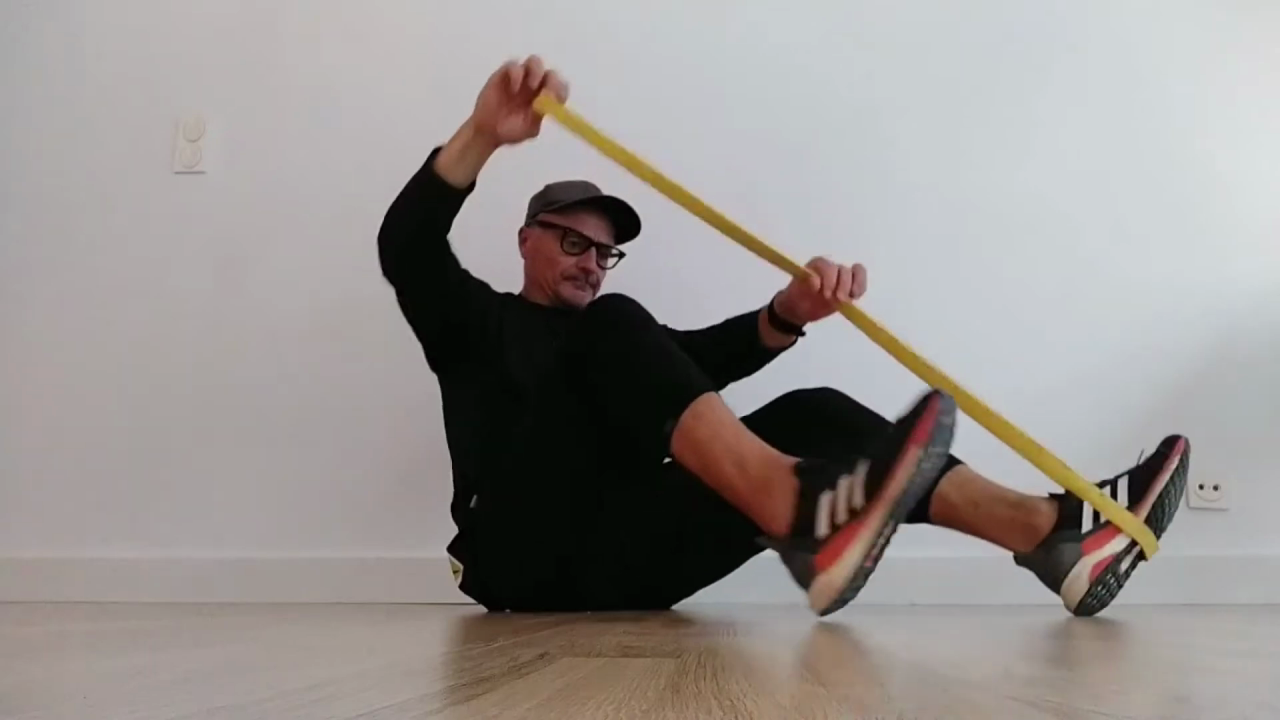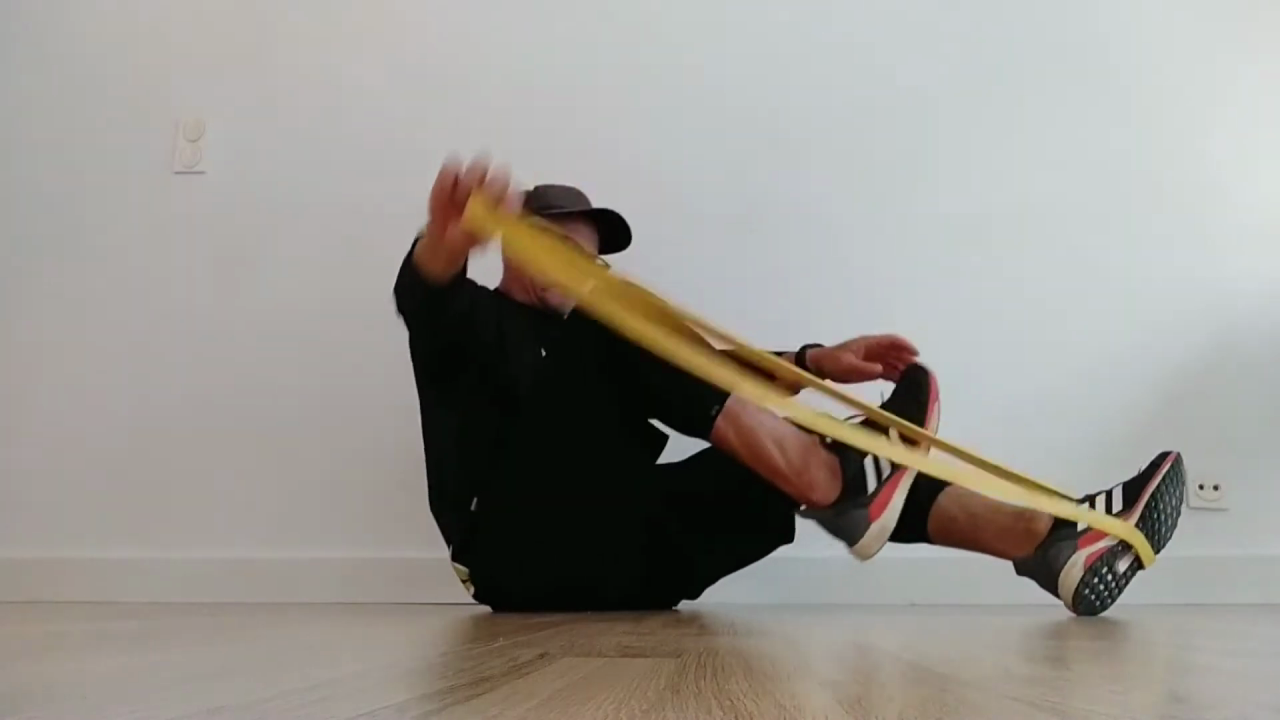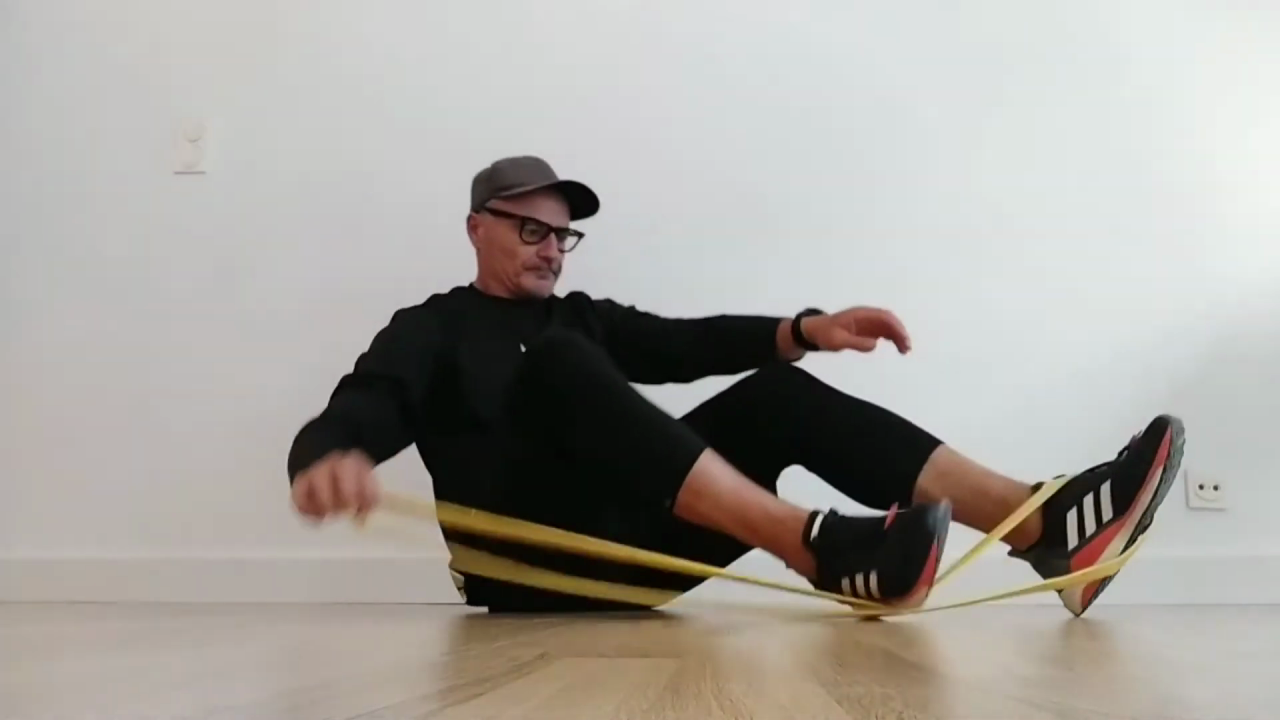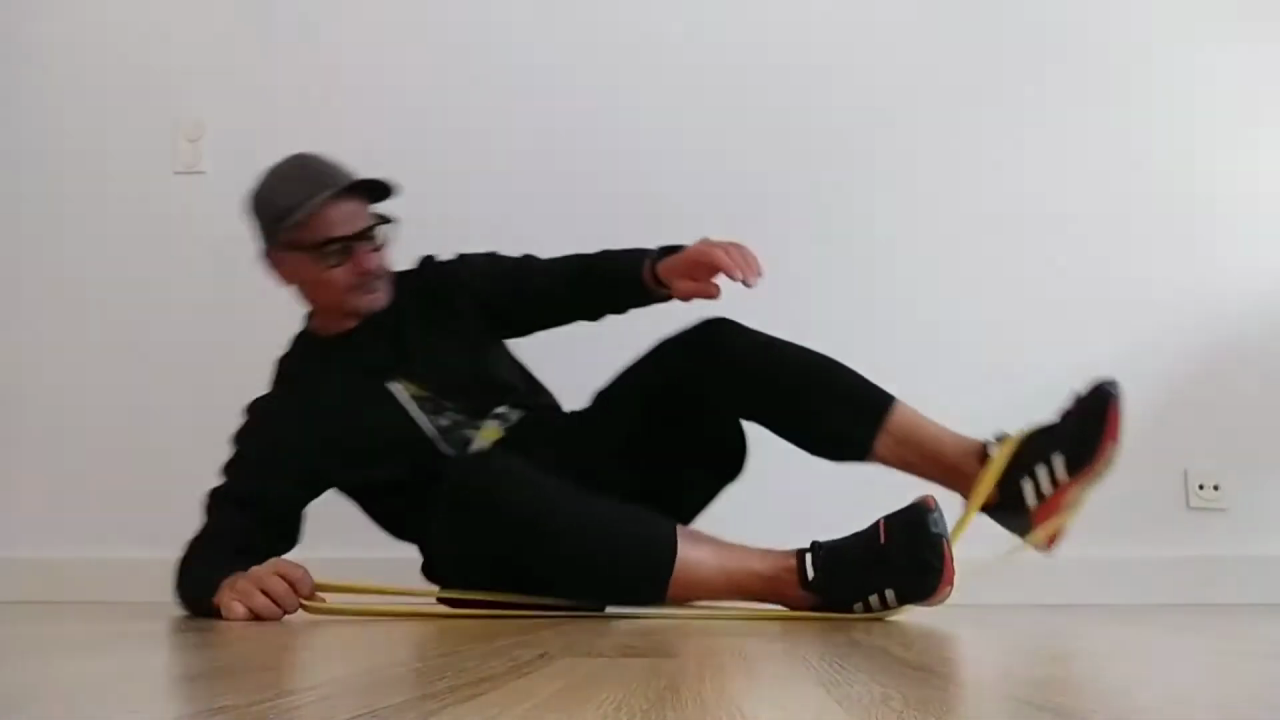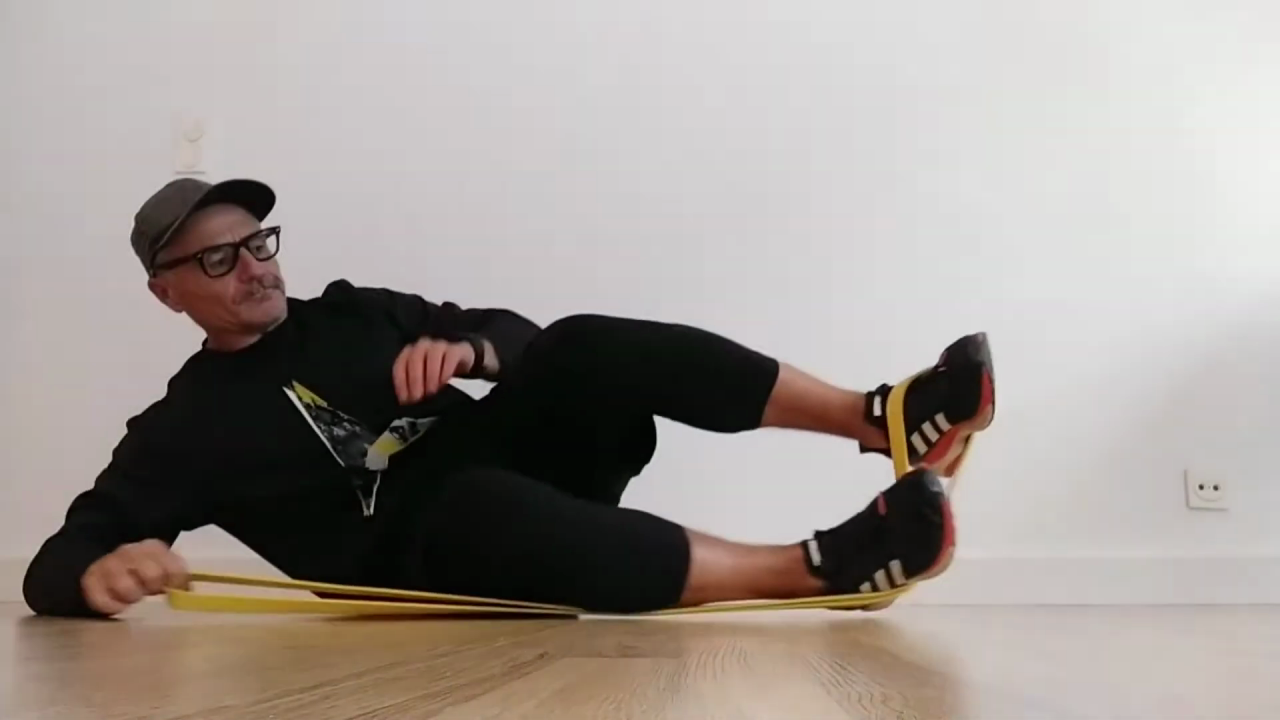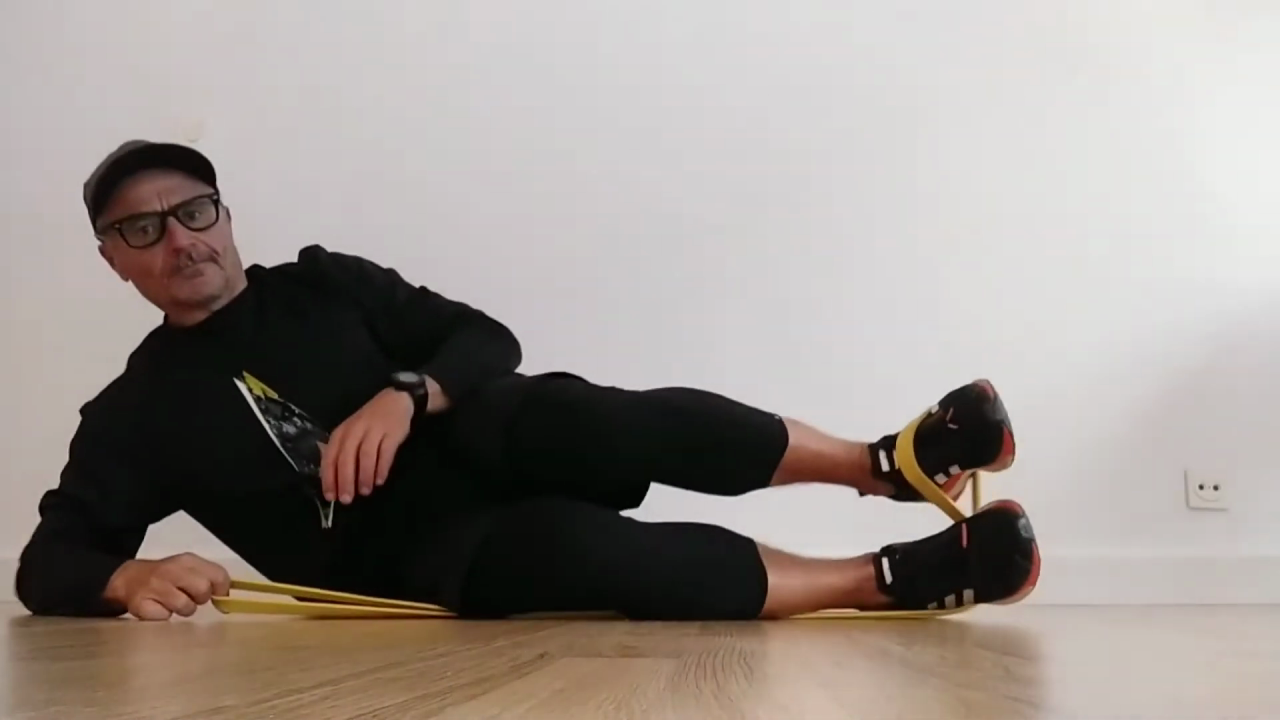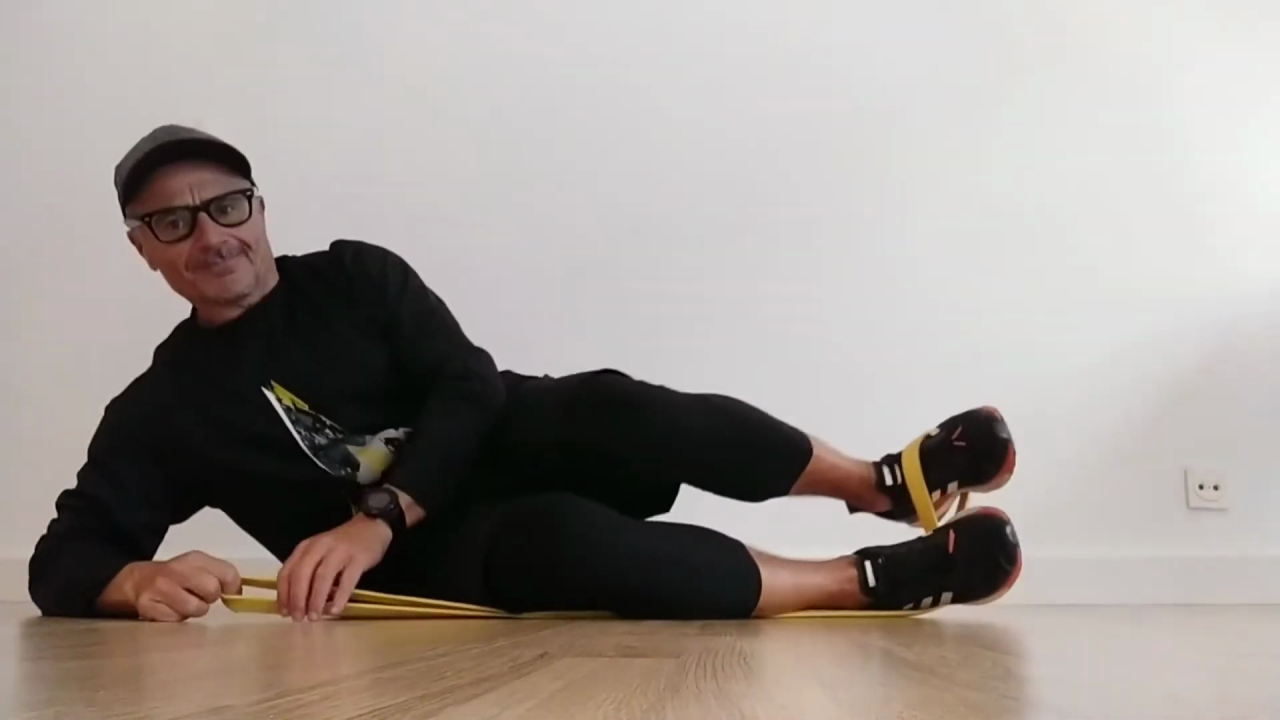
dt=0.7s
person 1, frame 1
left shoulder: (621, 344)
right shoulder: (476, 320)
left elbow: (715, 354)
right elbow: (404, 250)
left wrist: (789, 313)
right wrist: (482, 136)
left hip: (624, 561)
right hip: (527, 555)
left knee: (811, 413)
right knee: (616, 328)
left ankle: (1054, 531)
right ankle: (807, 513)
person 1, frame 2
left shoulder: (588, 339)
right shoulder: (467, 316)
left elbow: (707, 380)
right elbow: (421, 299)
left wrist: (815, 363)
right wrist: (442, 238)
left hip: (622, 562)
right hip: (525, 557)
left knee: (792, 464)
left ankle: (1054, 544)
right ankle: (839, 485)
person 1, frame 3
left shoulder: (582, 317)
right shoulder: (432, 329)
left elbow: (689, 344)
right elbow: (355, 417)
left wrist: (806, 329)
right wrist: (332, 458)
left hip: (618, 543)
right hip: (527, 560)
left knee: (774, 396)
right knee: (561, 364)
left ankle: (1047, 528)
right ankle: (823, 550)
person 1, frame 4
left shoulder: (443, 290)
right shoulder: (294, 410)
left elbow: (571, 284)
right elbow: (210, 552)
left wrist: (664, 271)
right wrist: (236, 582)
left hip: (585, 477)
right hip: (501, 548)
left knee: (711, 351)
right knee: (489, 493)
left ankle: (1000, 477)
right ankle: (810, 579)
person 1, frame 5
left shoulder: (351, 314)
right shoulder: (179, 430)
left elbow: (514, 337)
right elbow: (50, 569)
left wrist: (465, 349)
right wrist: (102, 570)
left hip: (506, 457)
right hip: (427, 563)
left knee: (584, 348)
right knee: (481, 504)
left ankle: (884, 417)
right ankle: (818, 566)
person 1, frame 6
left shoulder: (325, 281)
right shoulder: (132, 415)
left elbow: (486, 343)
right elbow: (47, 564)
left wrist: (401, 395)
right wrist: (129, 579)
left hip: (466, 450)
right hip: (407, 561)
left knee: (570, 418)
right knee: (568, 546)
left ankle: (882, 463)
right ankle: (885, 576)
person 1, frame 7
left shoulder: (358, 276)
right shoulder: (160, 409)
left elbow: (471, 391)
right elbow: (60, 563)
left wrist: (371, 520)
right wrist: (137, 581)
left hip: (511, 445)
right hip: (440, 558)
left knee: (612, 411)
right knee: (560, 541)
left ankle: (881, 483)
right ankle: (870, 580)
